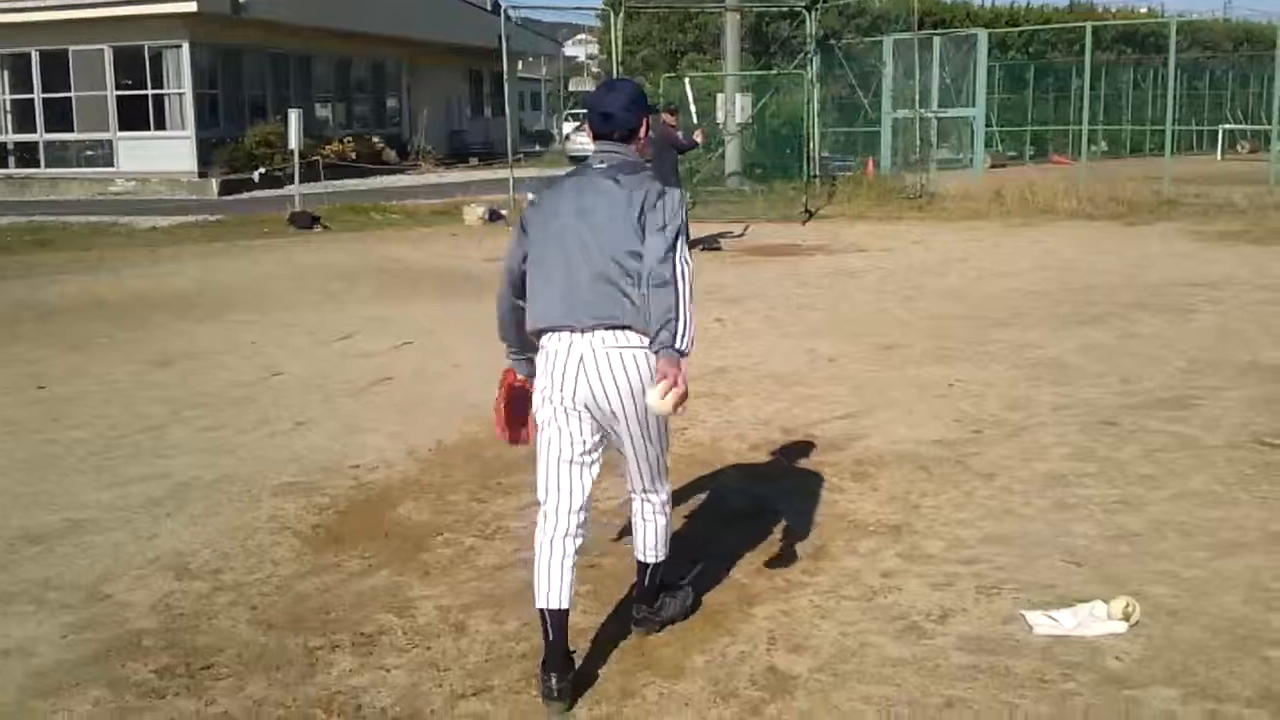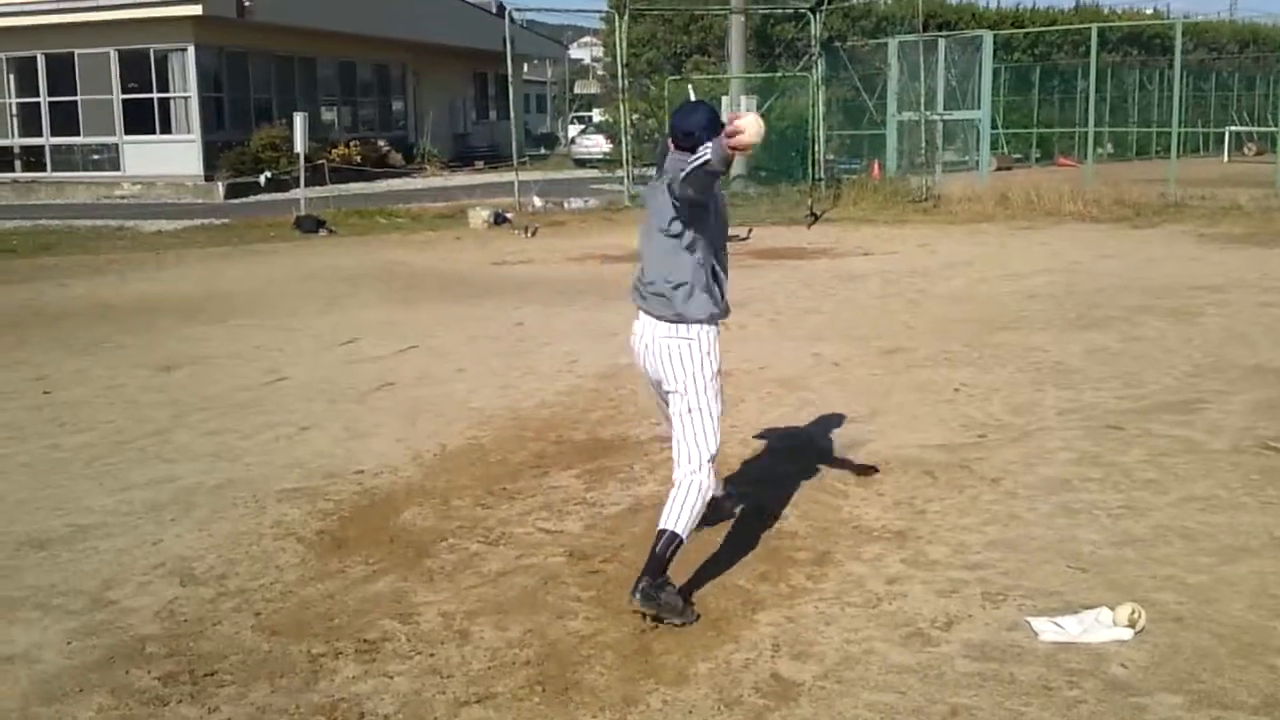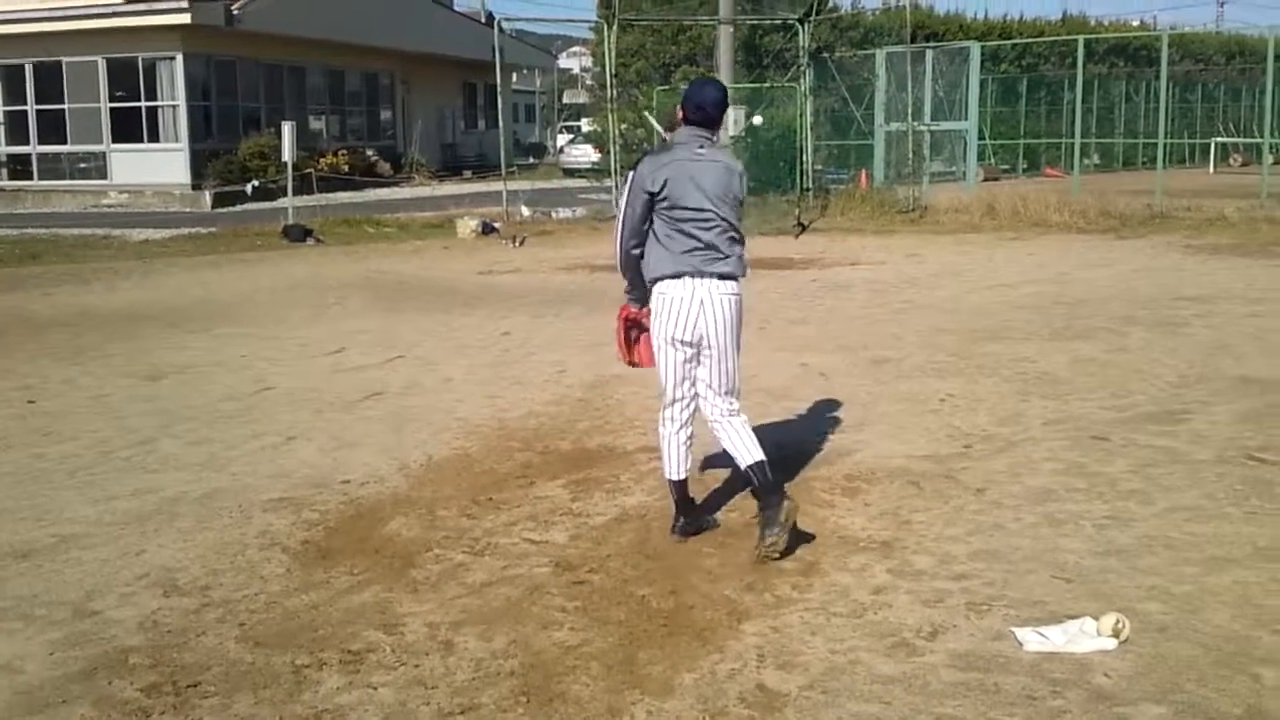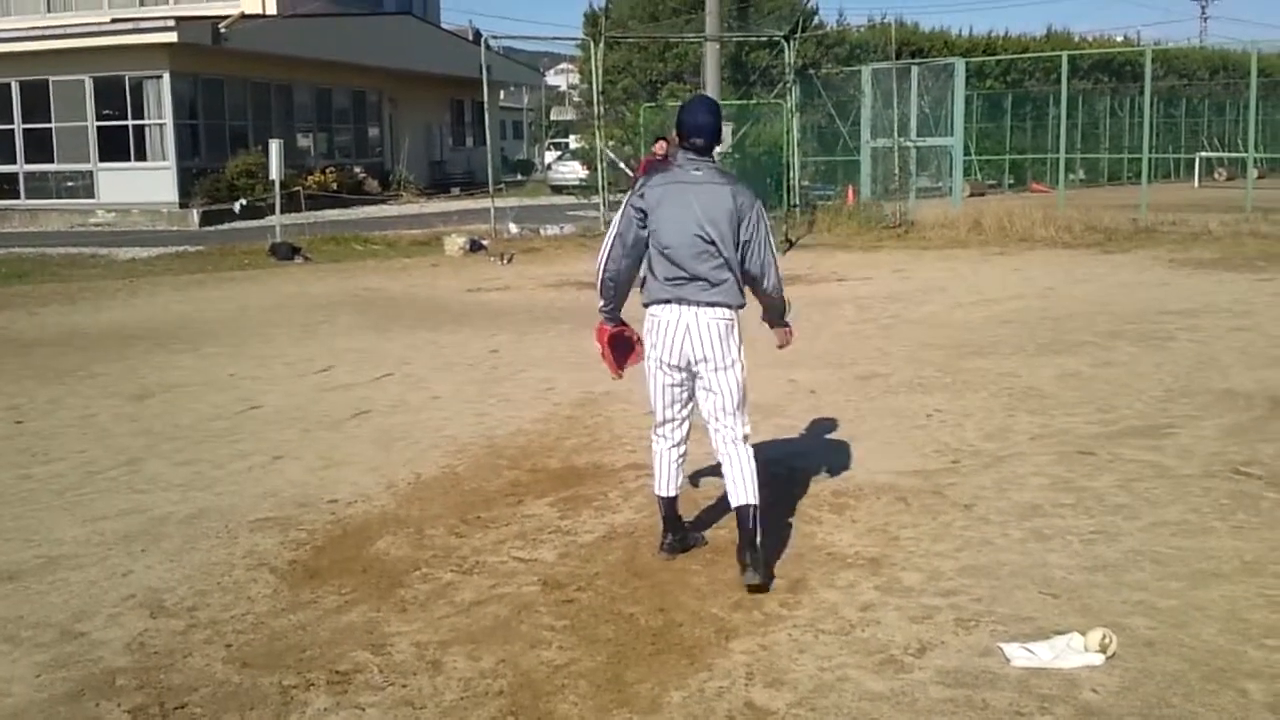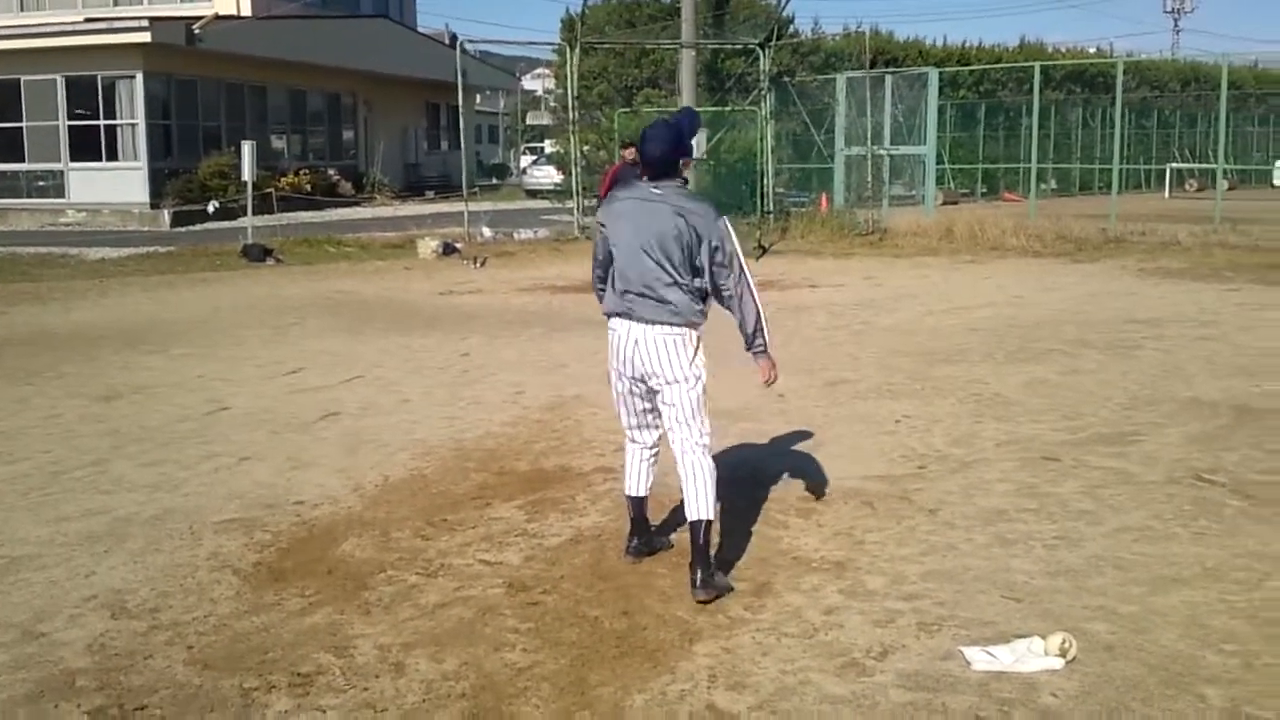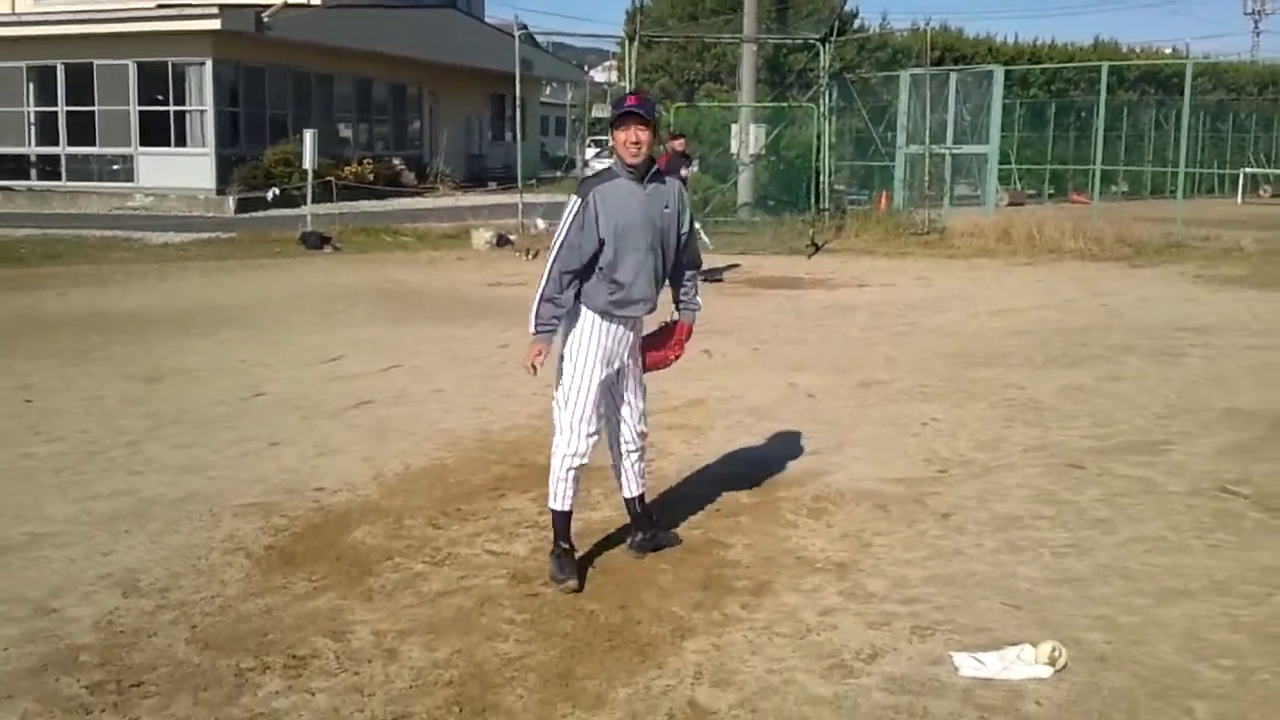
dt=0.7s
person 1, frame 1
left shoulder: (550, 197)
right shoulder: (656, 194)
left elbow: (513, 283)
right elbow: (668, 268)
left wrist: (521, 359)
right wrist: (673, 352)
left hip: (558, 359)
right hip: (627, 356)
left knee: (558, 512)
right knee: (649, 488)
left ankle: (555, 660)
right ankle: (650, 599)
person 1, frame 2
left shoulder: (659, 189)
right shoulder: (698, 190)
right elbow: (689, 174)
right wrist: (724, 148)
left hip: (647, 333)
right hip: (690, 340)
left knee: (685, 434)
right knee: (698, 464)
left ankle: (704, 504)
right ankle: (653, 580)
person 1, frame 3
left shoulder: (652, 166)
right shoulder: (733, 170)
left elbow: (630, 239)
left wrist: (637, 296)
left hip: (671, 294)
right hip: (723, 293)
left knee: (677, 409)
right knee: (722, 405)
left ankle: (684, 511)
right ankle: (769, 493)
person 1, frame 4
left shoulder: (649, 189)
right shoulder: (738, 194)
left elbow: (617, 258)
right elbow: (762, 267)
left wrist: (609, 311)
right wrist: (778, 318)
left hip: (664, 320)
right hip: (719, 323)
left knee: (669, 431)
right knee: (732, 436)
left ankle: (672, 531)
right ankle: (750, 550)
person 1, frame 5
left shoulder: (614, 206)
right shoulder: (702, 215)
left elbow: (600, 275)
right elbow: (733, 284)
right wrist: (759, 347)
left hip: (624, 335)
right hip: (673, 340)
left knee: (639, 438)
right knee: (693, 450)
left ankle: (639, 533)
right ankle: (702, 570)
person 1, frame 6
left shoulder: (672, 192)
right shoulder: (594, 194)
left elbow: (684, 259)
right elbow: (562, 264)
left wrist: (687, 310)
right wrist: (542, 331)
left hip: (632, 328)
right hip: (591, 326)
left knee: (630, 435)
right knee: (574, 442)
left ankle: (643, 528)
right ankle: (562, 548)
